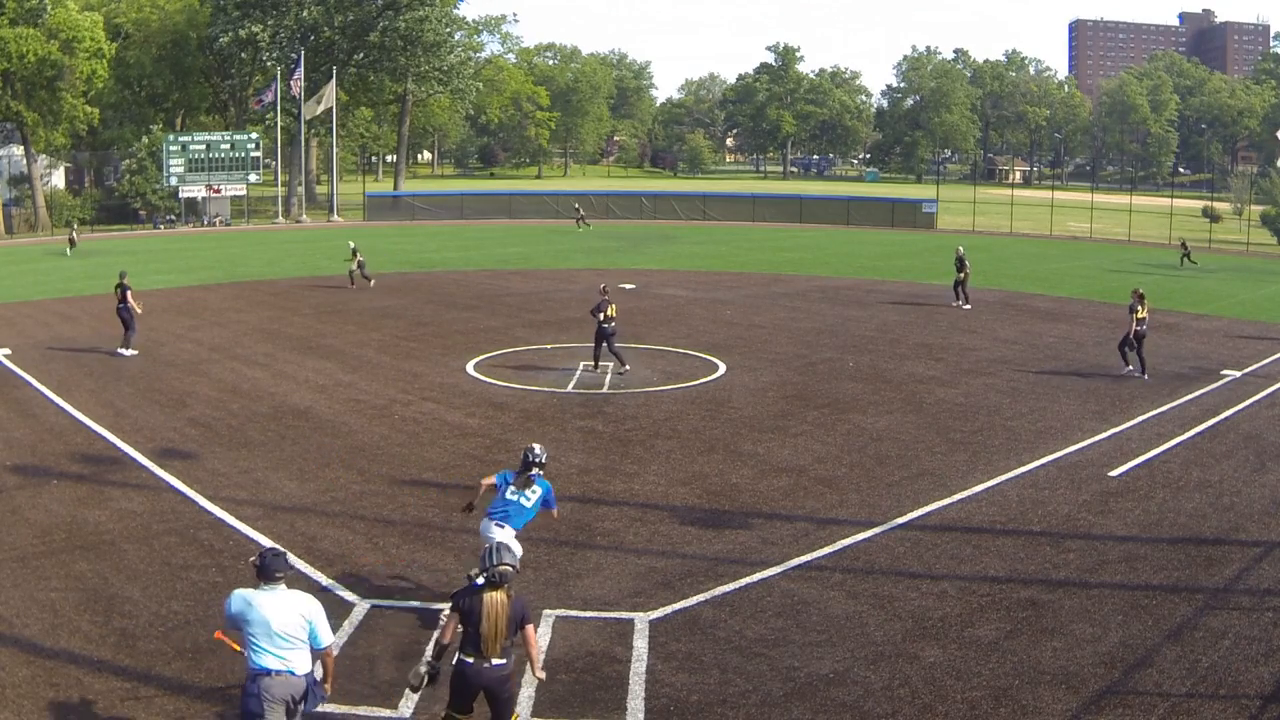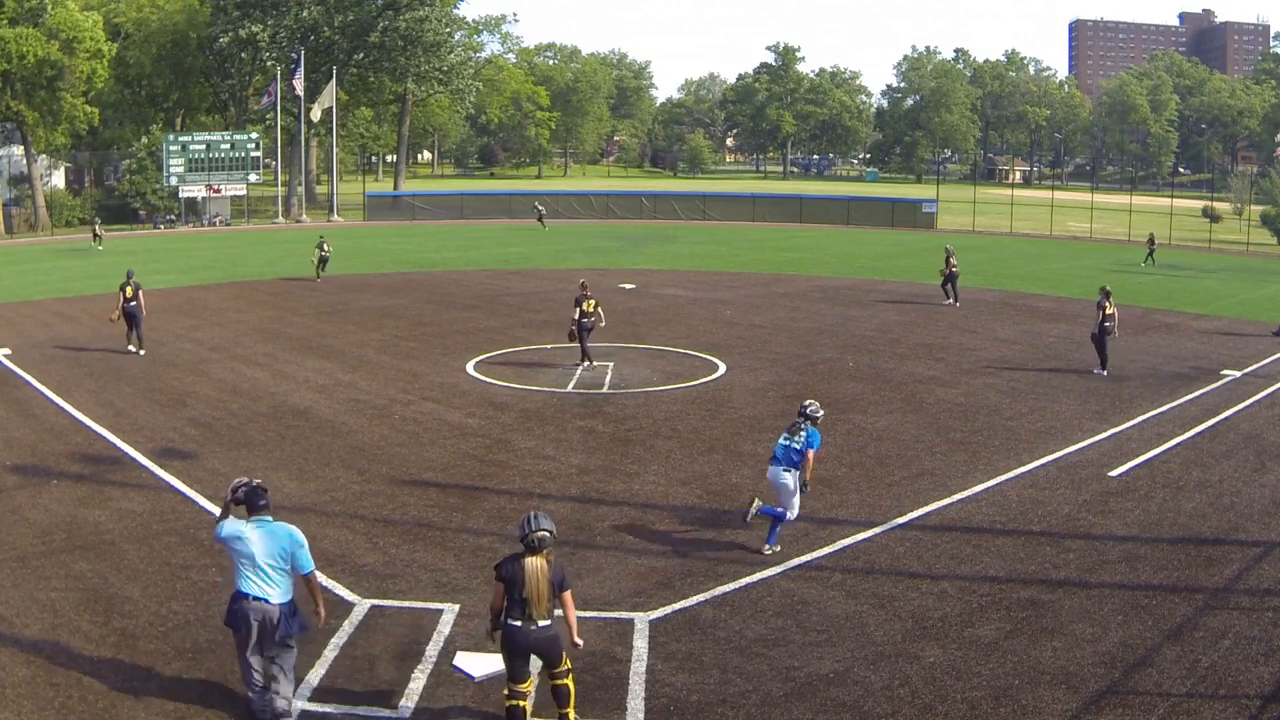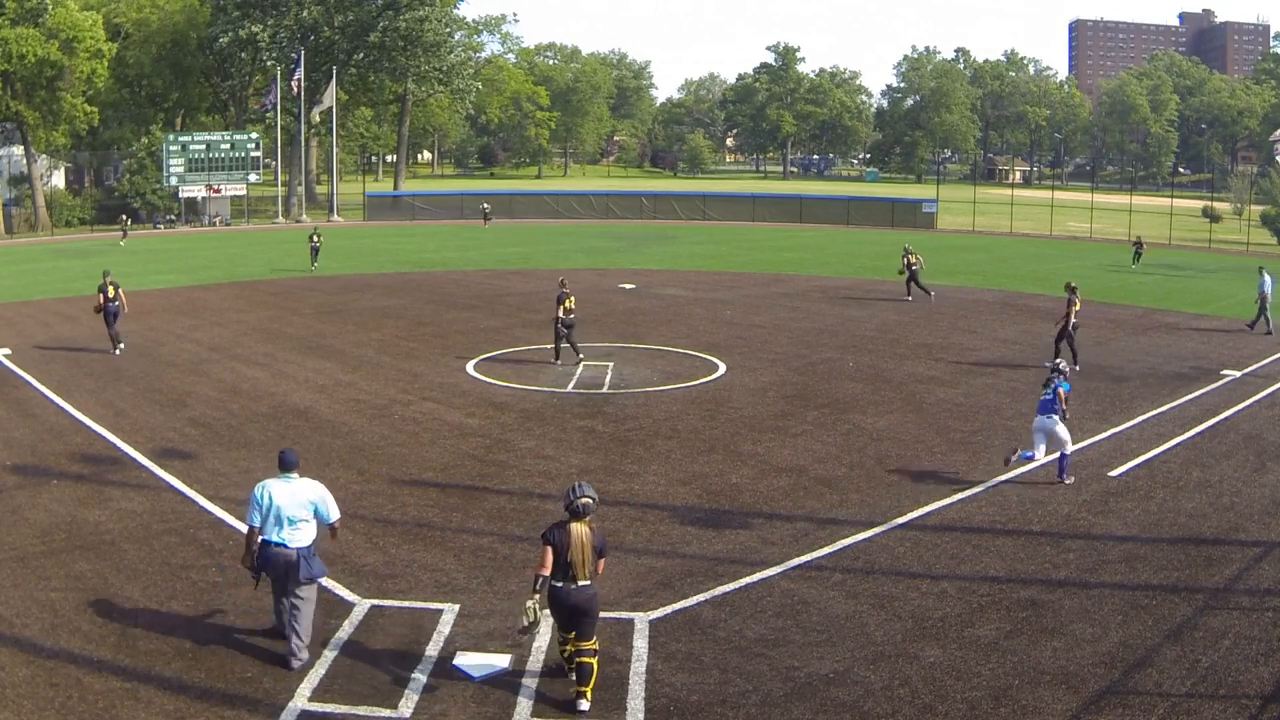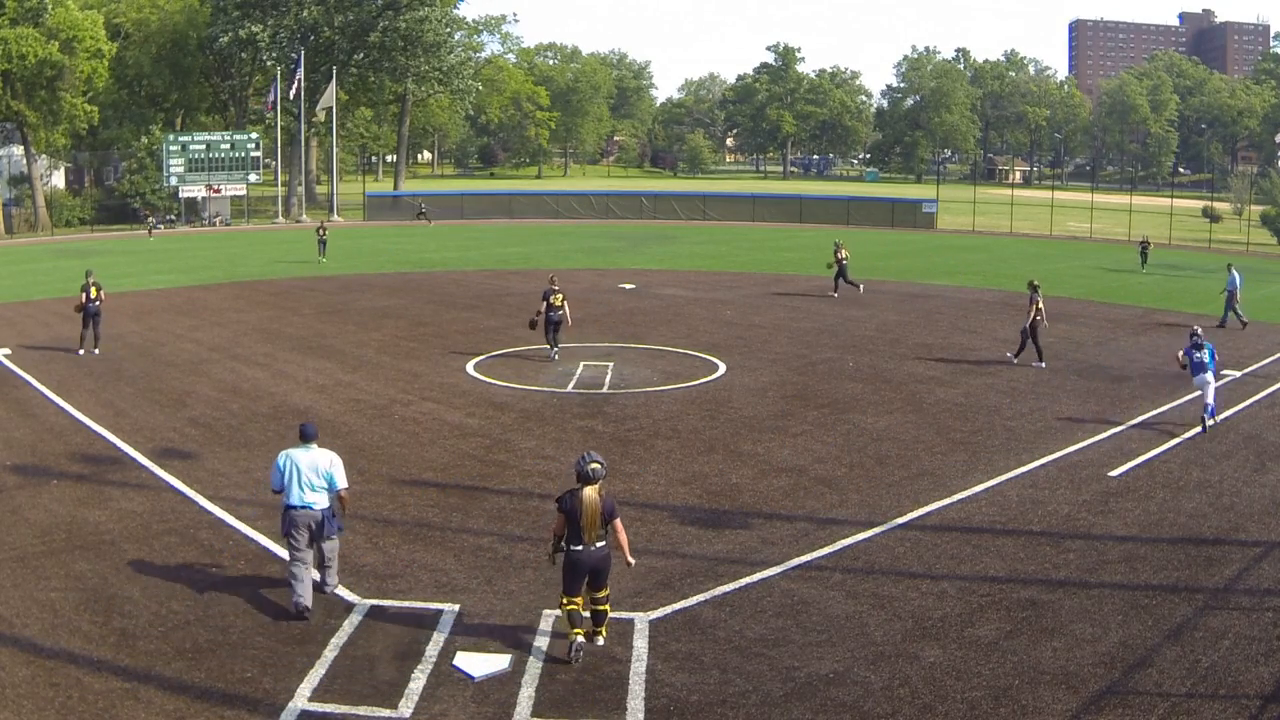
dt=0.7s
person 1, frame 1
left shoulder: (240, 600)
right shoulder: (307, 603)
right elbow: (326, 651)
right wrist: (327, 681)
left hip: (265, 683)
right hip: (300, 681)
person 1, frame 2
left shoulder: (235, 531)
right shoulder: (289, 533)
left elbow: (219, 528)
right elbow: (308, 575)
left wrist: (228, 503)
right wrist: (319, 605)
left hip: (247, 607)
right hip: (280, 609)
left knee: (251, 658)
right knee: (281, 659)
person 1, frame 3
left shoulder: (263, 489)
right shoulder: (314, 489)
left elbow: (254, 528)
right elbow: (334, 523)
left wrist: (248, 553)
right wrist: (333, 531)
left hip: (271, 552)
right hip: (301, 554)
left knee: (280, 593)
right knee: (302, 603)
left ankle: (282, 627)
right ankle: (296, 655)
person 1, frame 4
left shoulder: (285, 457)
right shoulder: (330, 458)
left elbow: (276, 489)
right elbow: (342, 493)
right wrist: (345, 508)
left hip: (295, 515)
right hip: (321, 514)
left knee: (299, 560)
right knee: (327, 550)
left ankle: (301, 600)
right ankle: (329, 582)
person 2, frame 1
left shoulder: (467, 597)
right shoulder: (518, 605)
left elbow: (447, 634)
right elbow: (531, 643)
left wrist: (433, 662)
right wrist: (536, 669)
left hip: (467, 669)
right hip: (500, 673)
person 2, frame 2
left shoulder: (508, 565)
right shoulder: (557, 569)
left elbow: (497, 603)
right elbow: (568, 606)
left wrist: (494, 624)
right wrist: (574, 636)
left hip: (514, 633)
right hip: (545, 634)
left knee: (517, 685)
right knee: (560, 672)
person 2, frame 3
left shoulder: (555, 532)
right shoulder: (597, 536)
left elbow: (545, 567)
right elbow: (599, 569)
left wrist: (535, 597)
left hip: (559, 594)
right hip: (586, 595)
left knee: (566, 634)
right knee: (586, 645)
left ankle: (572, 669)
right ankle: (582, 696)
person 2, frame 4
left shoulder: (568, 498)
right shoulder: (607, 502)
left elbow: (559, 529)
right elbow: (619, 531)
left wrist: (555, 547)
right wrist: (627, 556)
left hip: (575, 556)
right hip: (600, 554)
left knee: (571, 598)
right knee: (599, 594)
left ankle: (577, 636)
right ankle: (598, 634)
